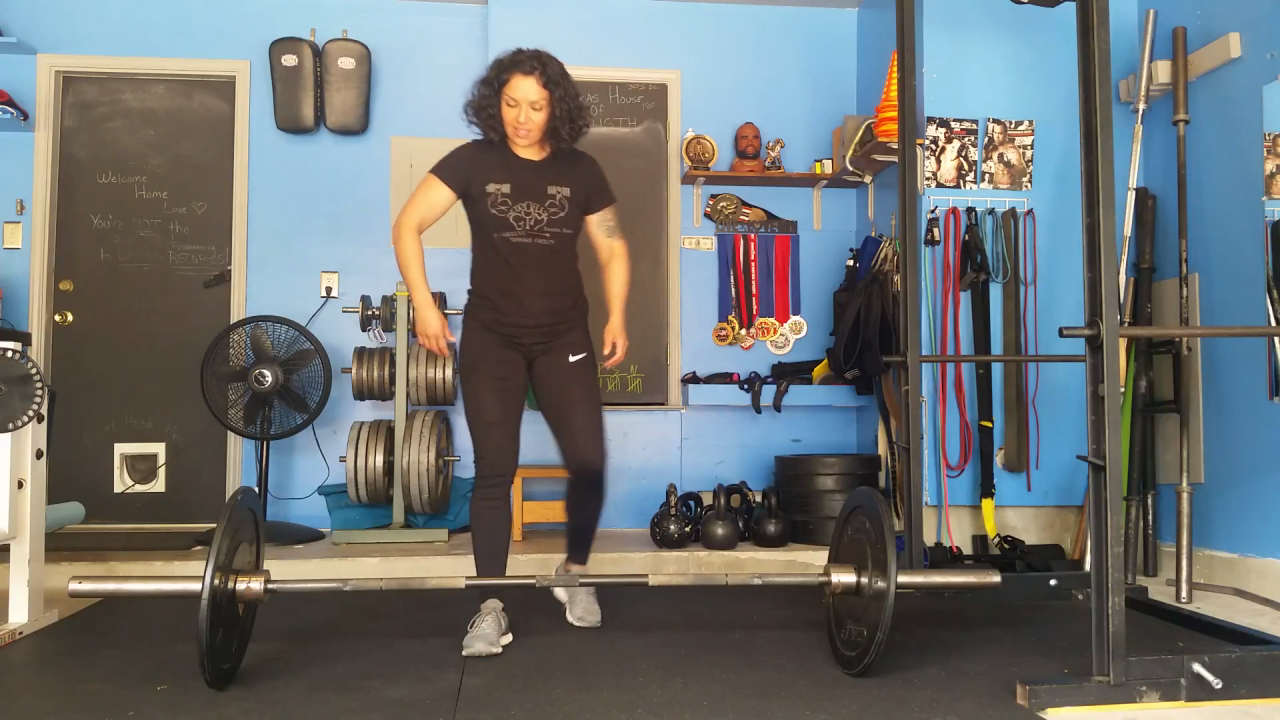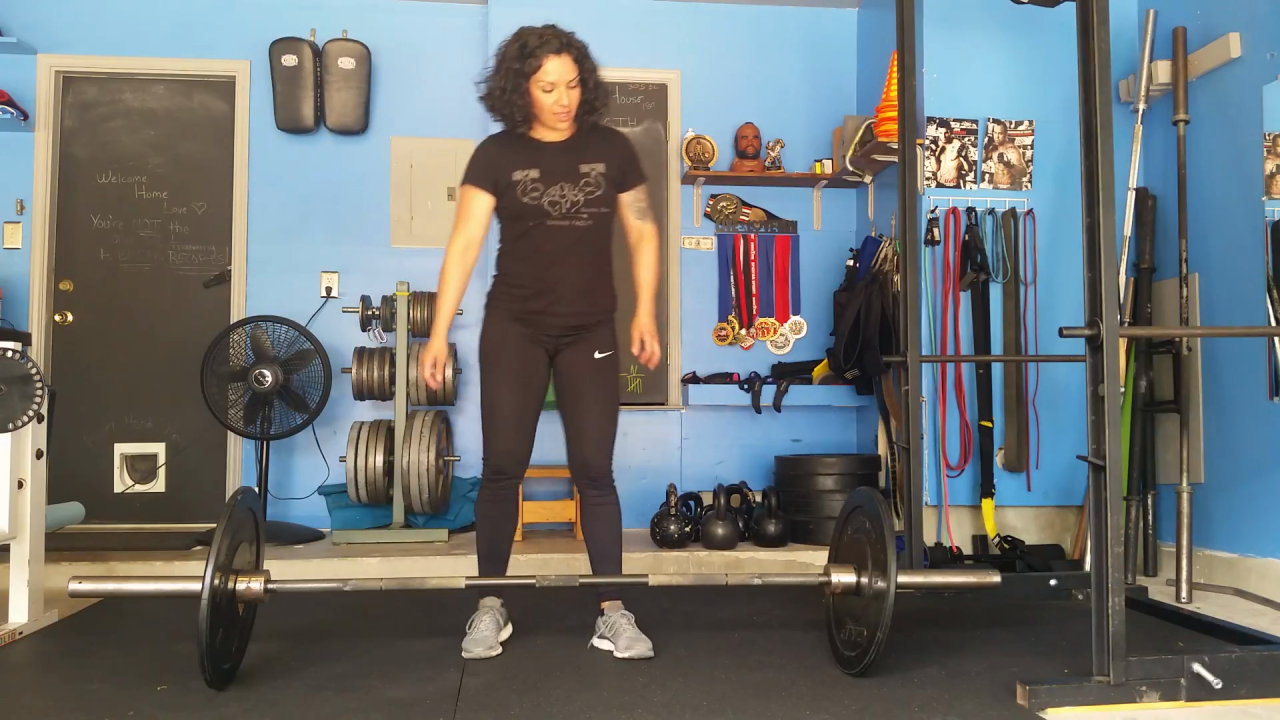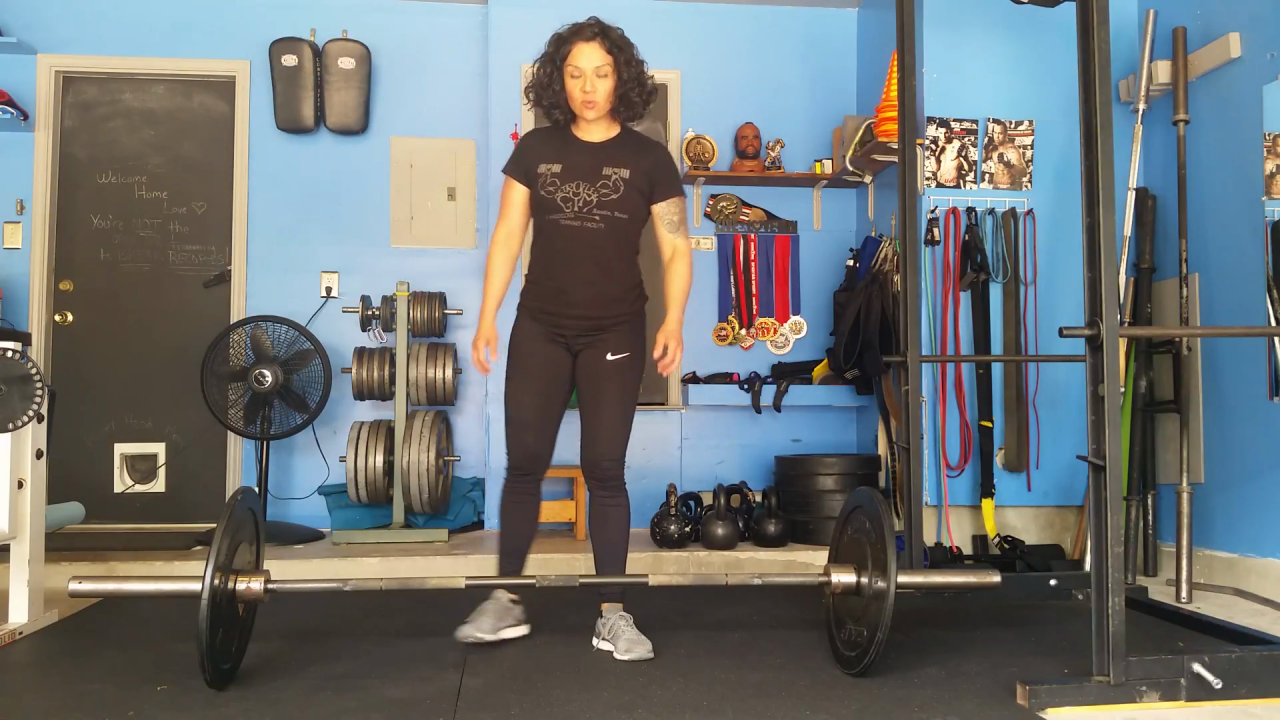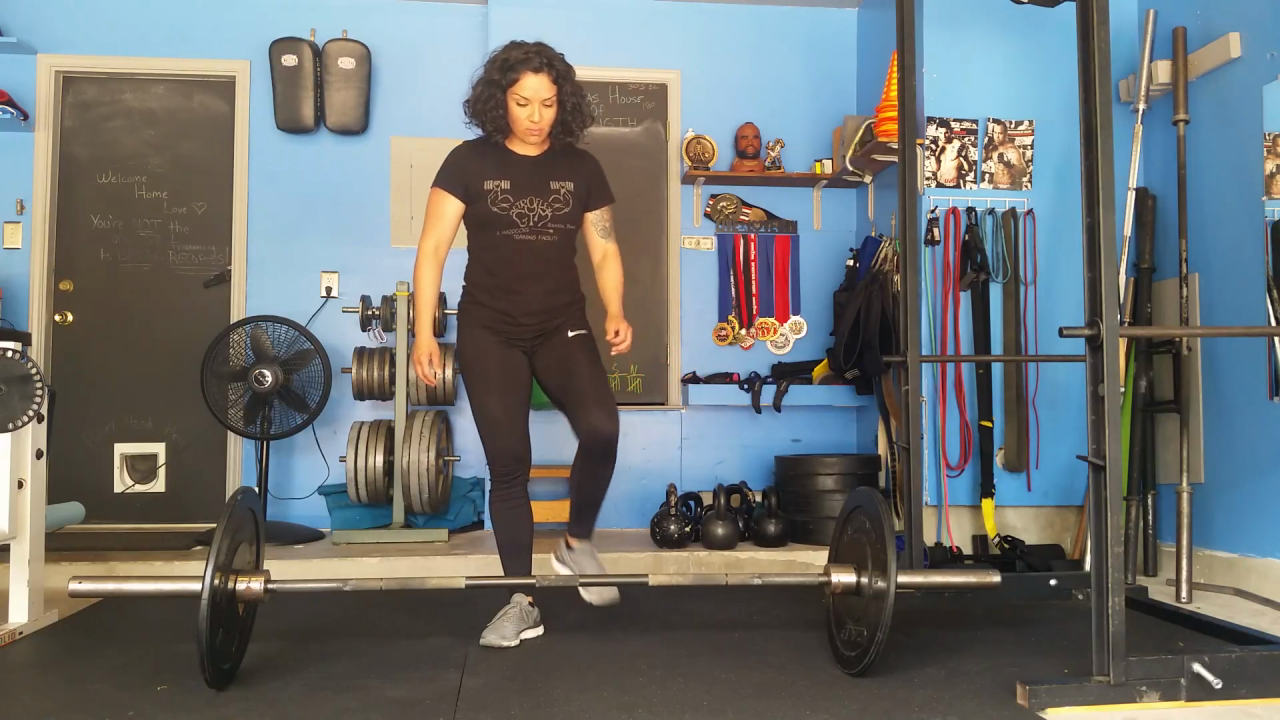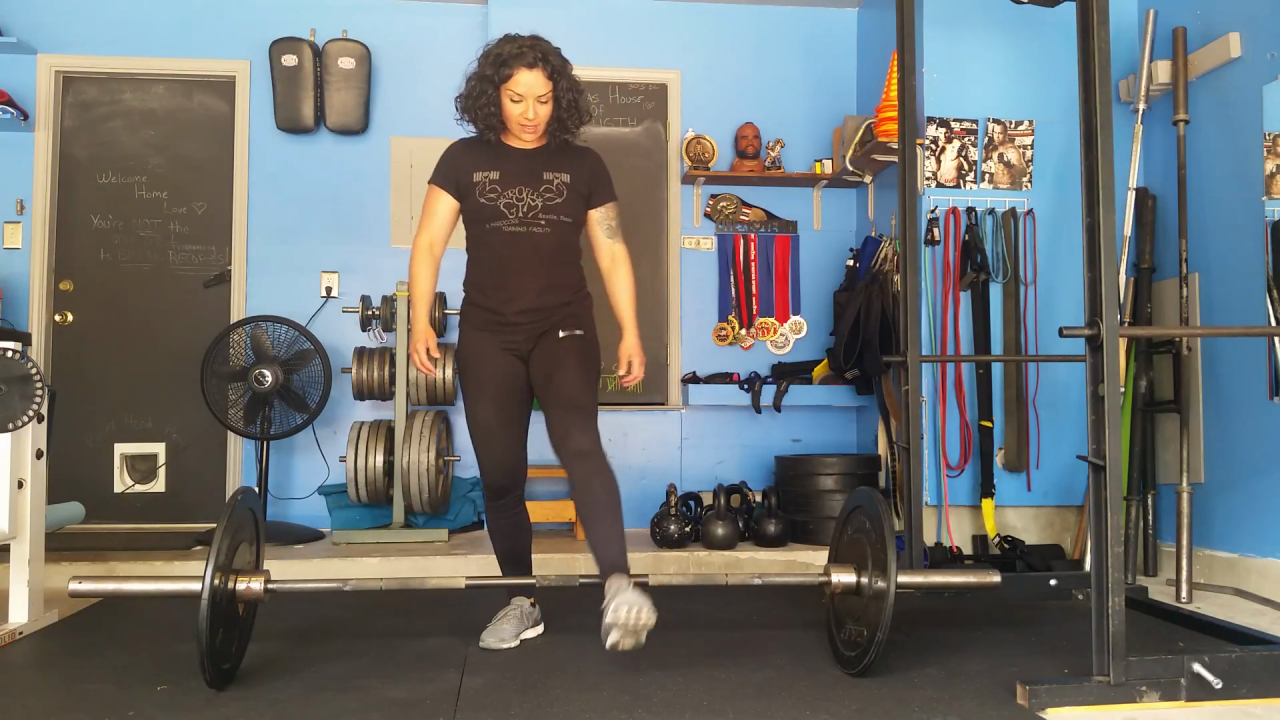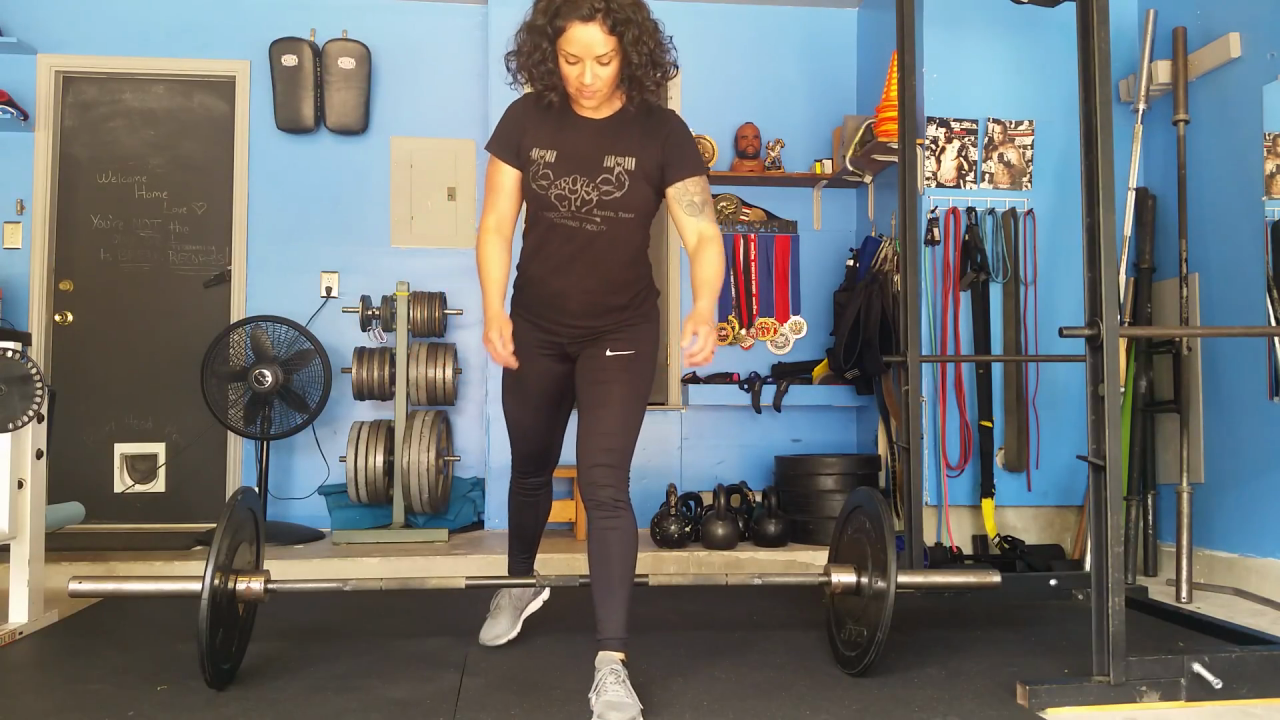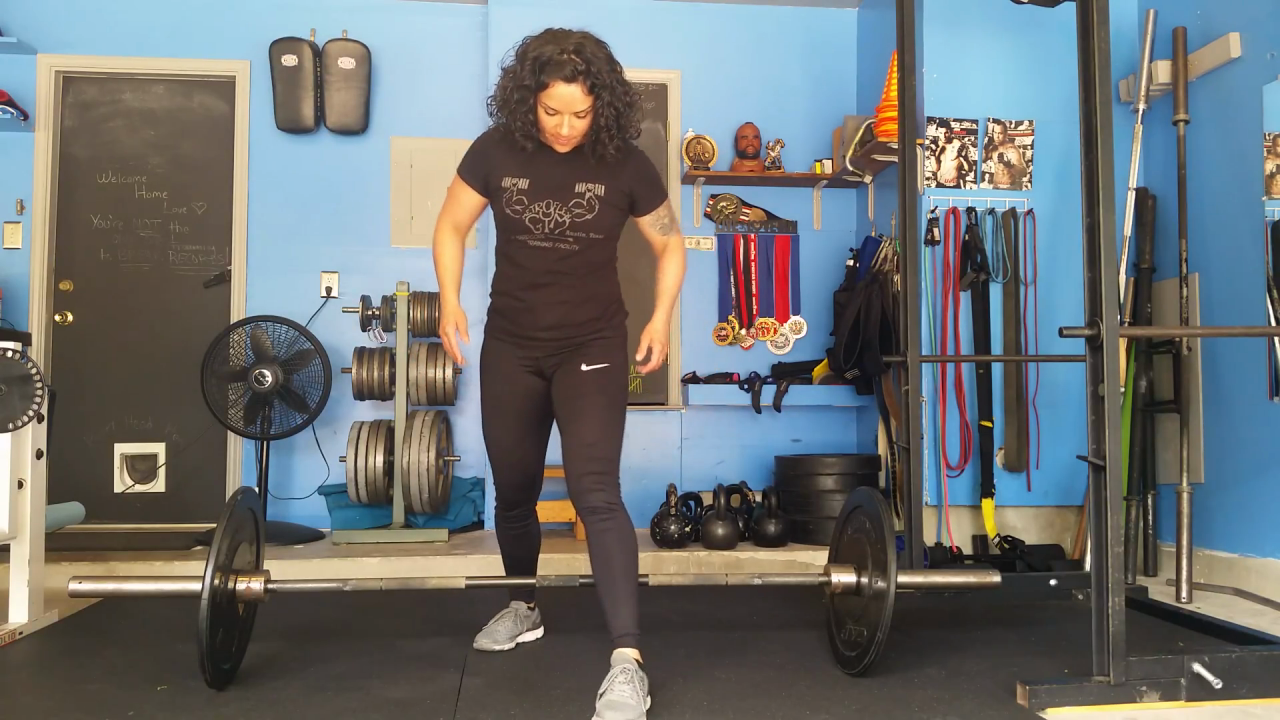
dt=0.7s
person 1, frame 1
left shoulder: (580, 170)
right shoulder: (472, 162)
left elbow: (613, 249)
right elbow: (408, 225)
left wrist: (616, 318)
right wrist: (422, 302)
left hip: (562, 335)
right hip: (489, 334)
left knee: (588, 459)
right knee: (495, 468)
left ankle: (575, 570)
right ankle: (491, 607)
person 1, frame 2
left shoulder: (611, 149)
right shoulder: (497, 155)
left elbow: (642, 233)
right elbow: (464, 244)
left wrist: (646, 312)
right wrist: (440, 331)
left hip: (590, 332)
right hip: (514, 326)
left knee: (593, 469)
right knee: (504, 466)
left ankle: (612, 611)
right ankle: (491, 605)
person 1, frame 3
left shoulder: (648, 157)
right shoulder: (535, 149)
left elbow: (676, 250)
right elbow: (508, 235)
left wrist: (672, 322)
right wrist: (487, 317)
left hip: (615, 331)
right hip: (539, 327)
left knee: (604, 470)
right knee: (526, 464)
left ankle: (612, 613)
right ankle: (506, 599)
person 1, frame 4
left shoulder: (581, 168)
right shoulder: (469, 162)
left elbow: (604, 250)
right elbow: (432, 249)
left wrist: (615, 312)
right wrist: (424, 332)
left hip: (562, 326)
right hip: (489, 331)
left knee: (601, 428)
right knee: (509, 464)
left ankle: (577, 543)
right ankle: (522, 602)
person 1, frame 5
left shoulder: (582, 164)
right shoulder: (464, 159)
left elbow: (611, 251)
right elbow: (429, 244)
left wrist: (630, 331)
right wrist: (419, 321)
left hip: (562, 328)
right hip: (488, 335)
left knee: (578, 441)
right knee: (500, 477)
left ankle: (618, 587)
right ankle: (523, 602)
person 1, frame 6
left shoulder: (661, 132)
right shoulder: (524, 120)
left elbow: (702, 233)
right elbow: (496, 224)
left wrist: (703, 310)
right wrist: (494, 309)
left hip: (621, 333)
right hip: (537, 328)
left knee: (604, 485)
right knee: (530, 467)
right ankle: (522, 581)
person 1, frame 7
left shoulder: (625, 164)
right shoulder: (497, 150)
left elbow: (670, 245)
right elbow: (450, 228)
left wrist: (660, 321)
right wrist: (449, 301)
left hip: (592, 348)
right hip: (510, 347)
left knee: (596, 493)
right knee: (514, 490)
left ankle: (628, 662)
right ankle: (524, 607)
